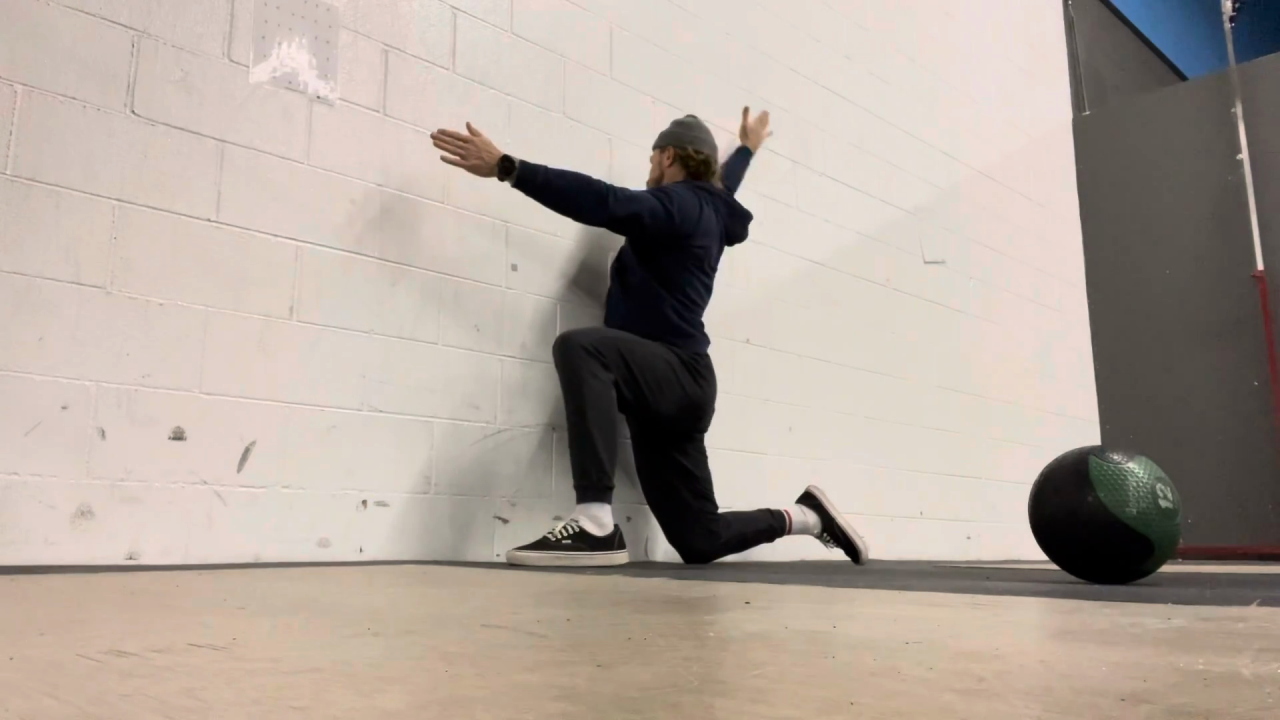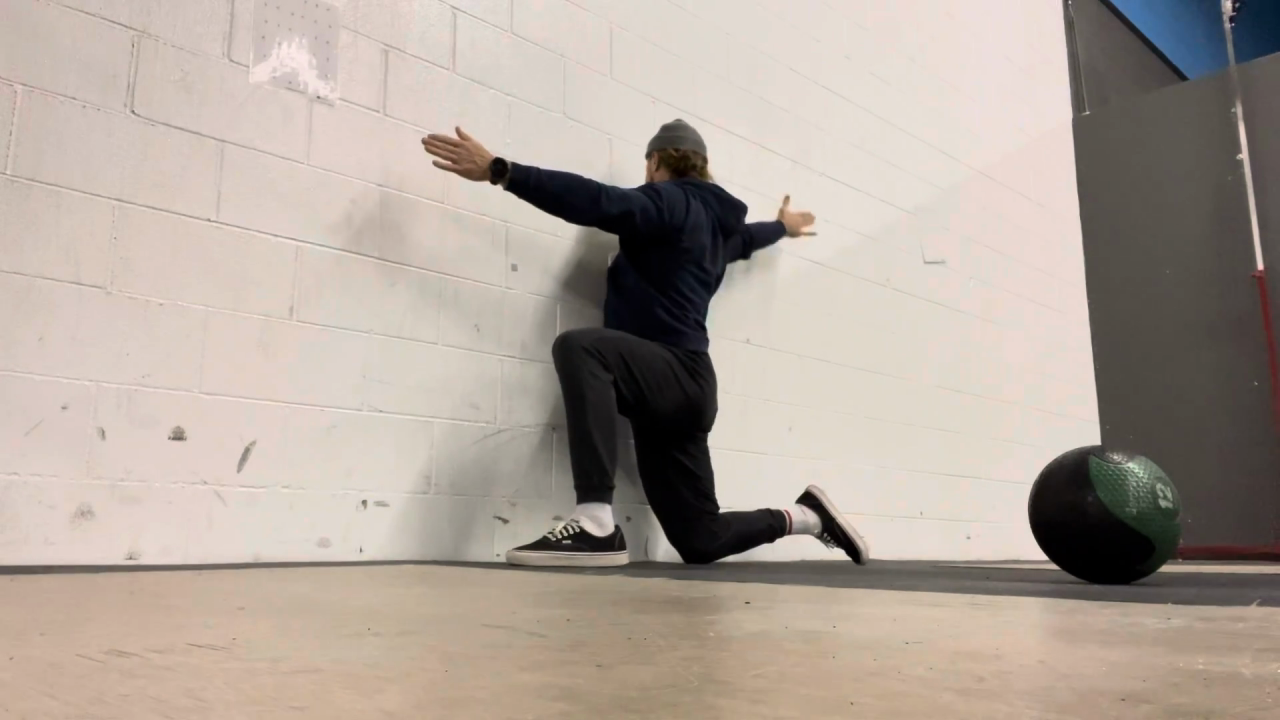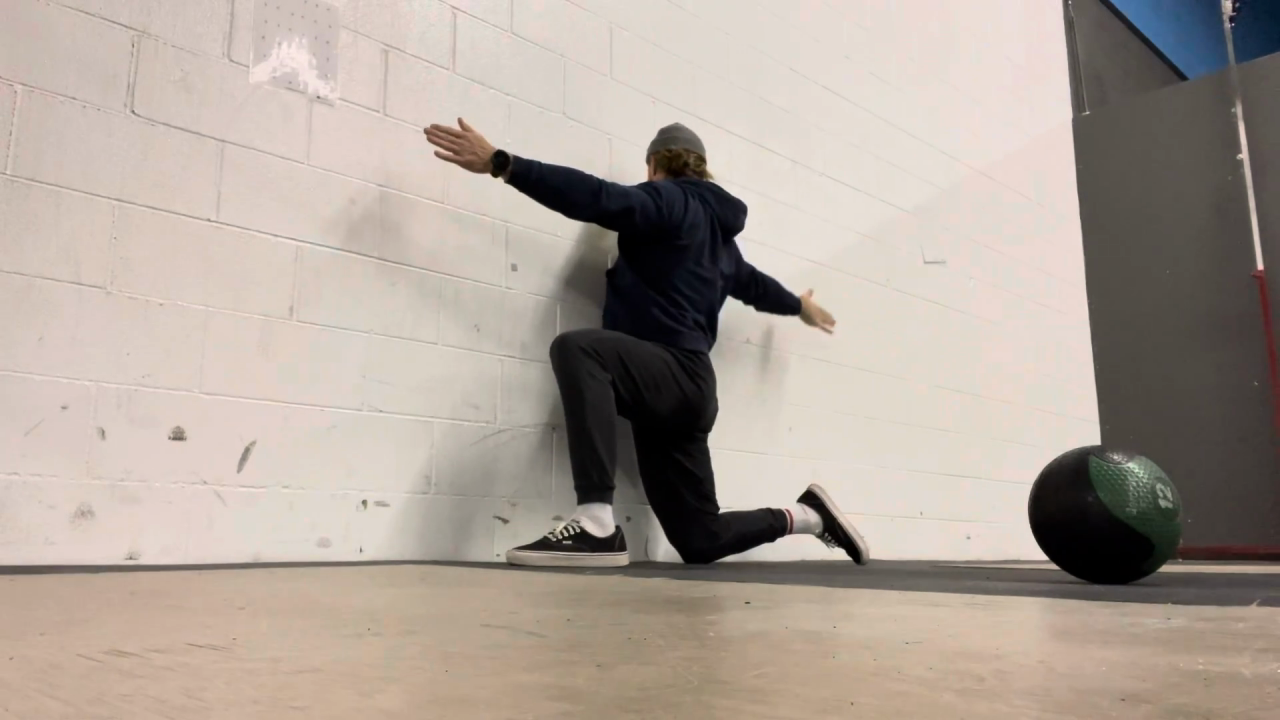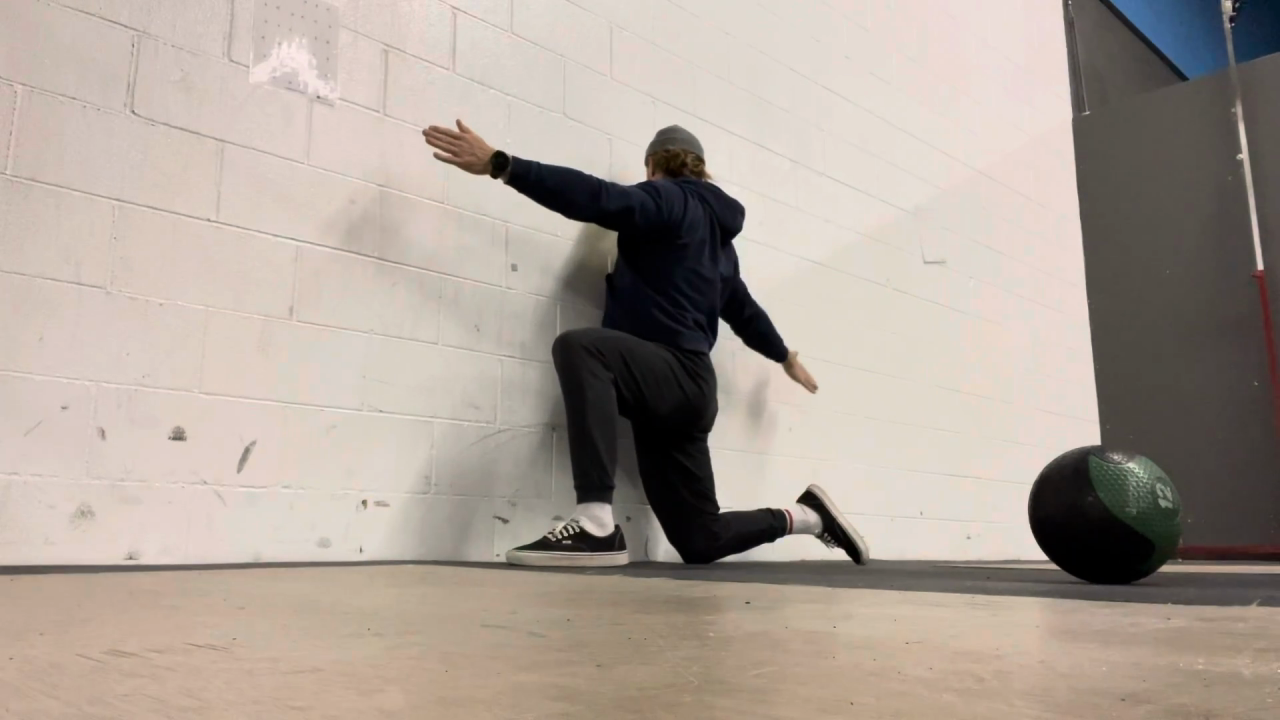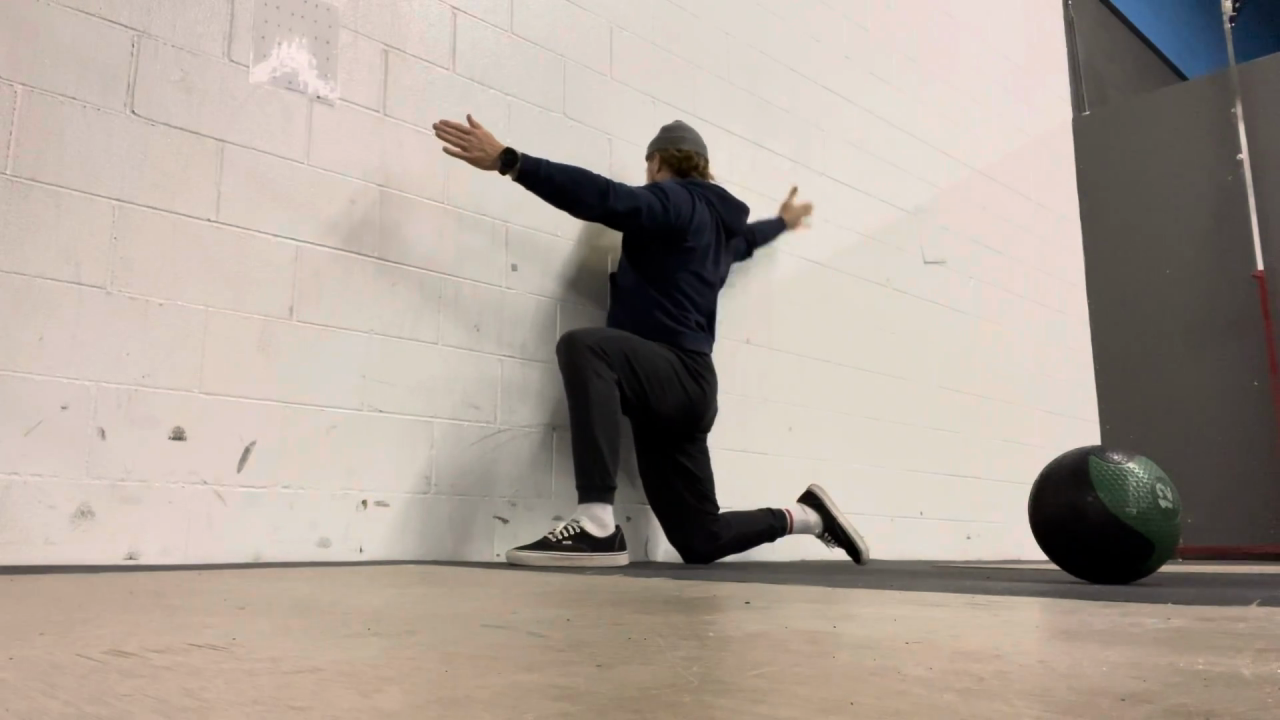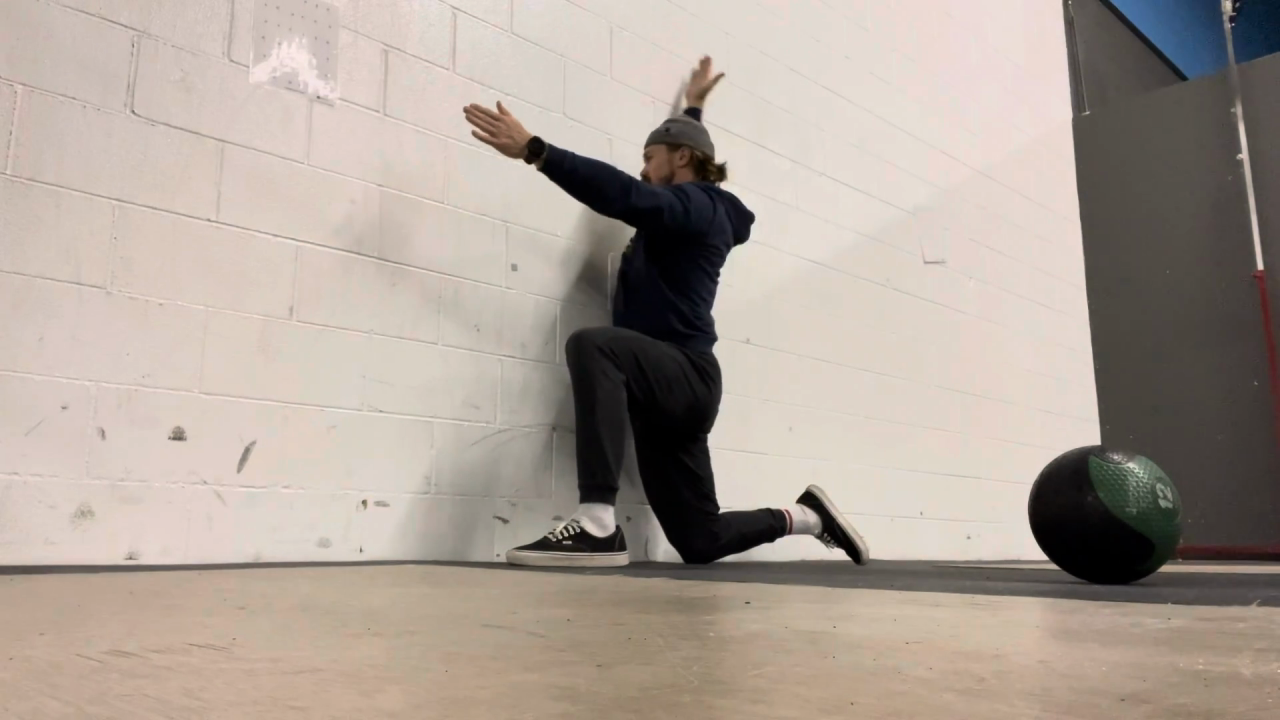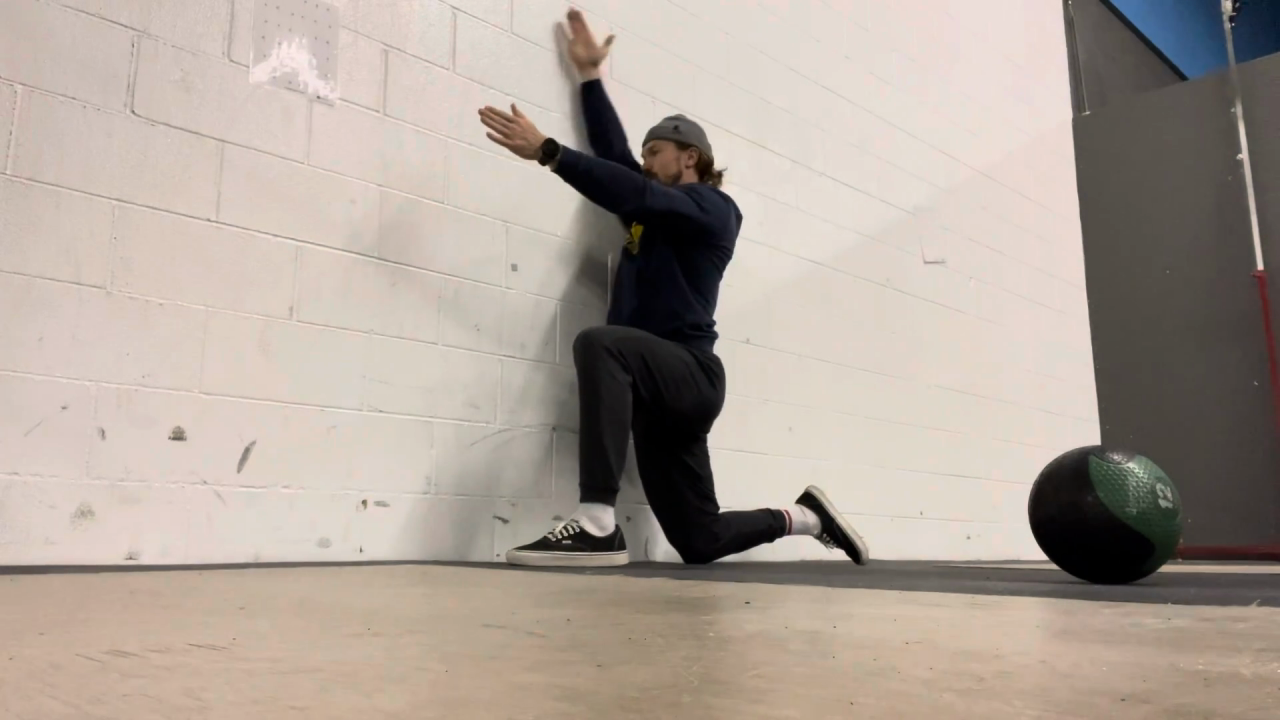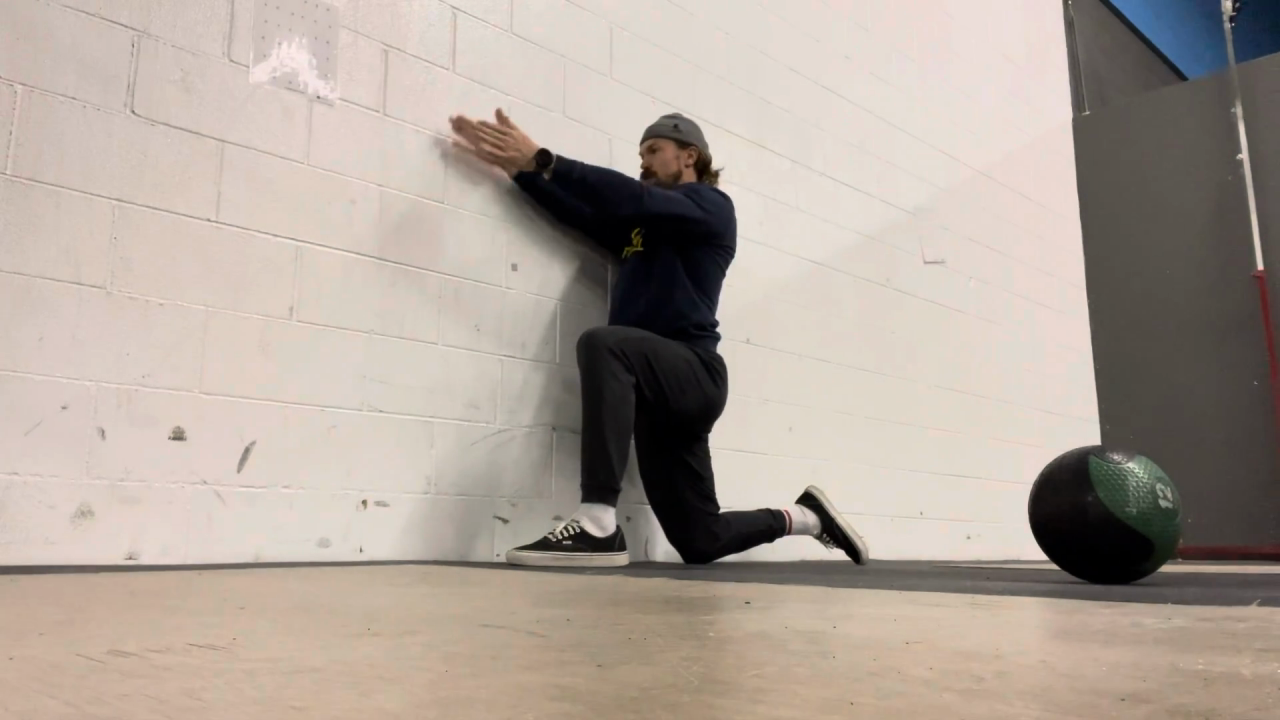
dt=0.4s
person 1, frame 1
left shoulder: (680, 206)
right shoulder: (706, 212)
left elbow: (601, 202)
right elbow: (723, 188)
left wrist: (505, 166)
right wrist: (746, 151)
left hip: (677, 377)
right hip: (674, 386)
right knee: (699, 540)
left ankle: (595, 526)
right ankle: (806, 516)
person 1, frame 2
left shoulder: (670, 202)
right shoulder: (712, 220)
left elbow: (594, 202)
right elbow: (746, 238)
left wrist: (497, 169)
right wrist: (784, 225)
left hip: (675, 376)
right hip: (680, 385)
right knee: (699, 541)
left ankle: (595, 526)
right ankle: (806, 517)
person 1, frame 3
left shoulder: (669, 201)
right shoulder: (716, 227)
left elbow: (595, 198)
right elbow: (752, 282)
left wrist: (499, 163)
right wrist: (800, 306)
left hip: (675, 376)
right hip: (684, 386)
right knee: (700, 541)
left ankle: (596, 527)
right ankle: (807, 516)
person 1, frame 4
left shoulder: (668, 201)
right shoulder: (714, 229)
left elbow: (595, 198)
right elbow: (741, 305)
left wrist: (498, 163)
right wrist: (787, 356)
left hip: (676, 377)
right hip: (684, 387)
right knee: (700, 541)
left ankle: (596, 526)
right ankle: (808, 517)
person 1, frame 5
left shoulder: (674, 203)
right shoulder: (709, 216)
left elbow: (602, 199)
right elbow: (743, 239)
left wrist: (507, 160)
right wrist: (784, 221)
left hip: (678, 377)
right hip: (679, 387)
right knee: (700, 541)
left ankle: (596, 527)
right ankle: (807, 516)
person 1, frame 6
left shoulder: (698, 208)
right shoulder: (692, 213)
left elbow: (622, 195)
left wrist: (532, 149)
right wrist: (692, 110)
left hip: (684, 378)
right hip: (672, 385)
right knee: (700, 541)
left ankle: (598, 528)
right ankle: (806, 516)
person 1, frame 7
left shoulder: (711, 209)
right shoulder: (653, 218)
left elbow: (632, 192)
right elbow: (613, 158)
left wrist: (546, 150)
right wrist: (590, 76)
left hip: (689, 376)
right hip: (664, 390)
left knee: (600, 345)
right knee: (700, 540)
left ankle: (597, 525)
right ankle: (806, 516)
person 1, frame 8
left shoulder: (710, 206)
right shoulder: (643, 225)
left elbow: (632, 198)
right elbow: (586, 211)
left wrist: (540, 160)
right wrist: (519, 166)
left hip: (692, 375)
right hip: (663, 393)
left knee: (602, 344)
right knee: (701, 542)
left ankle: (597, 528)
right ankle: (805, 517)
